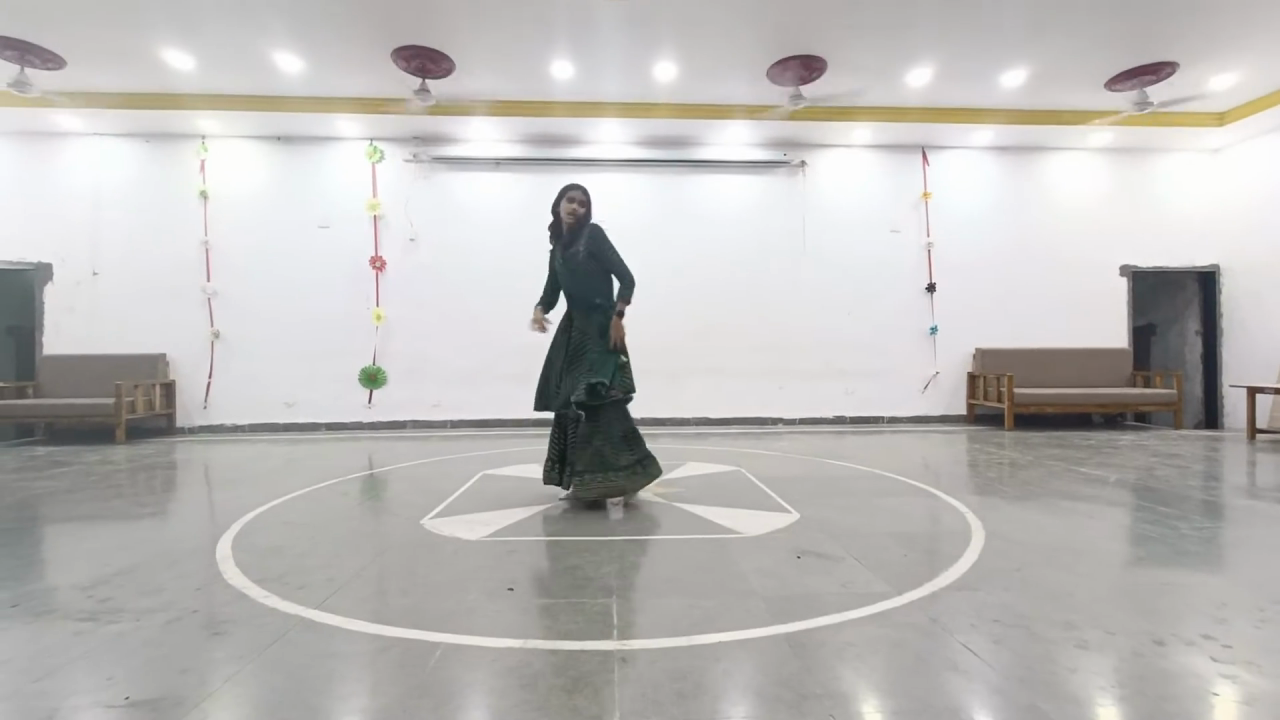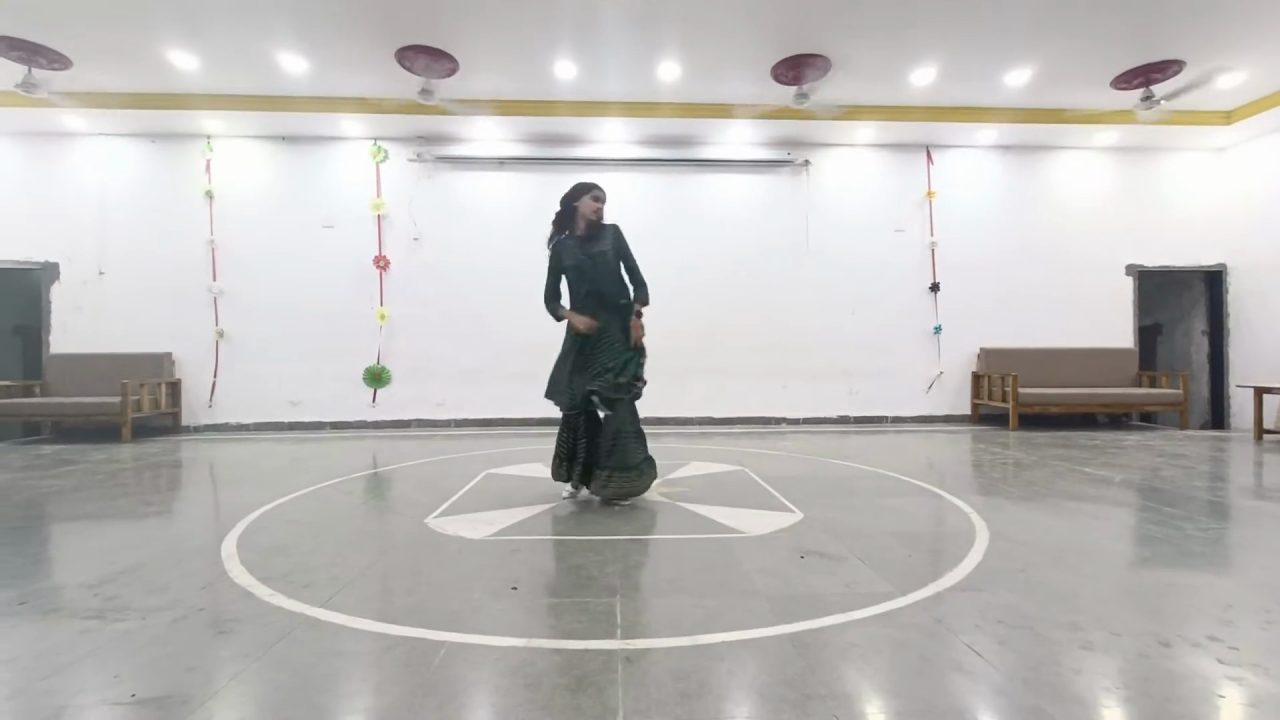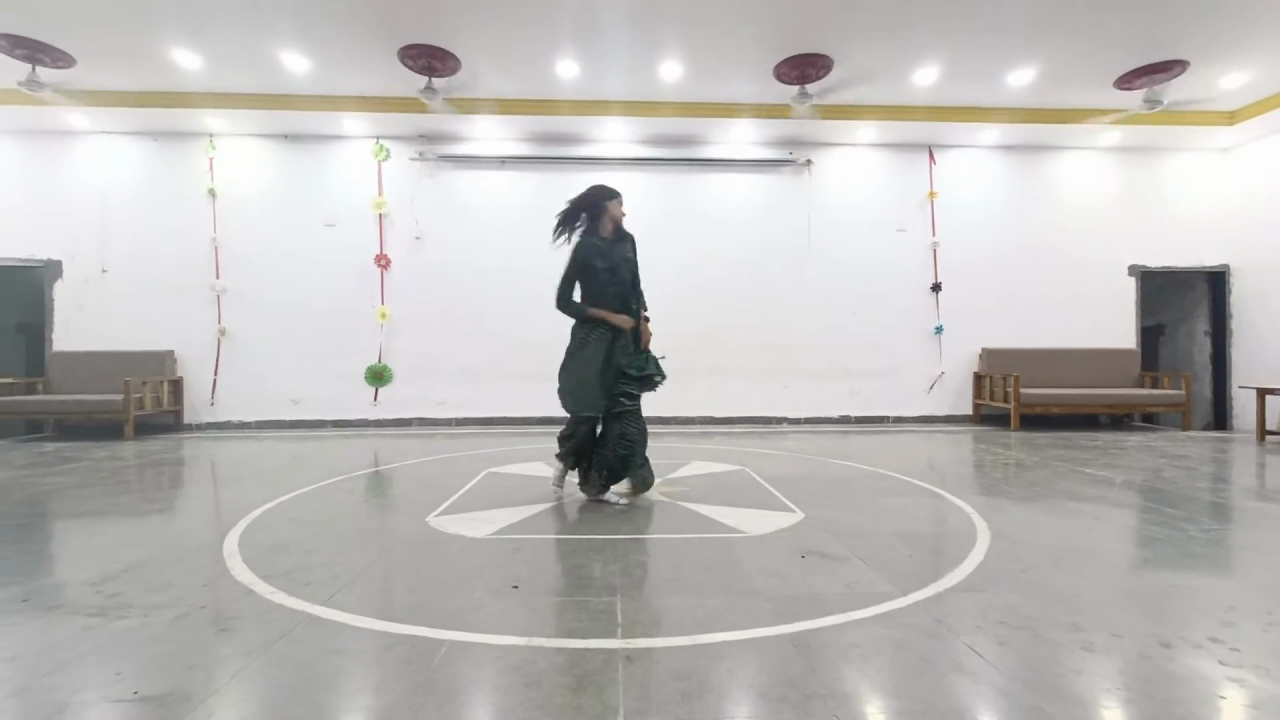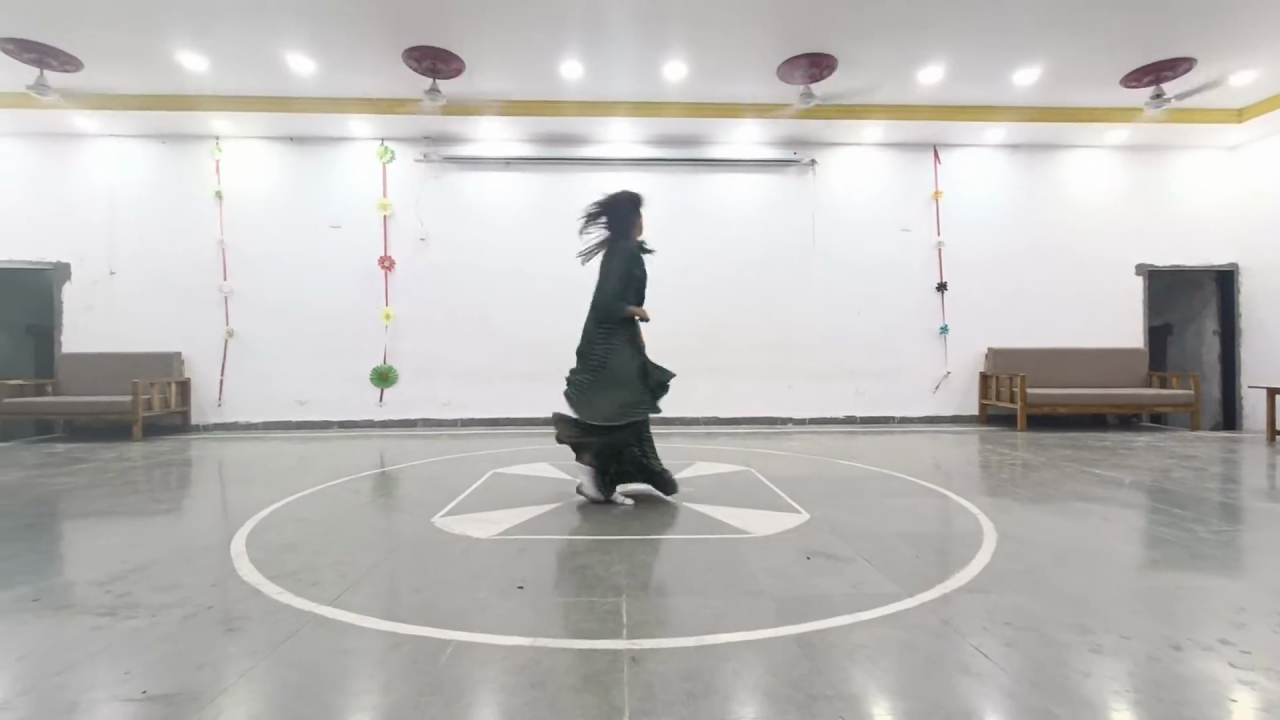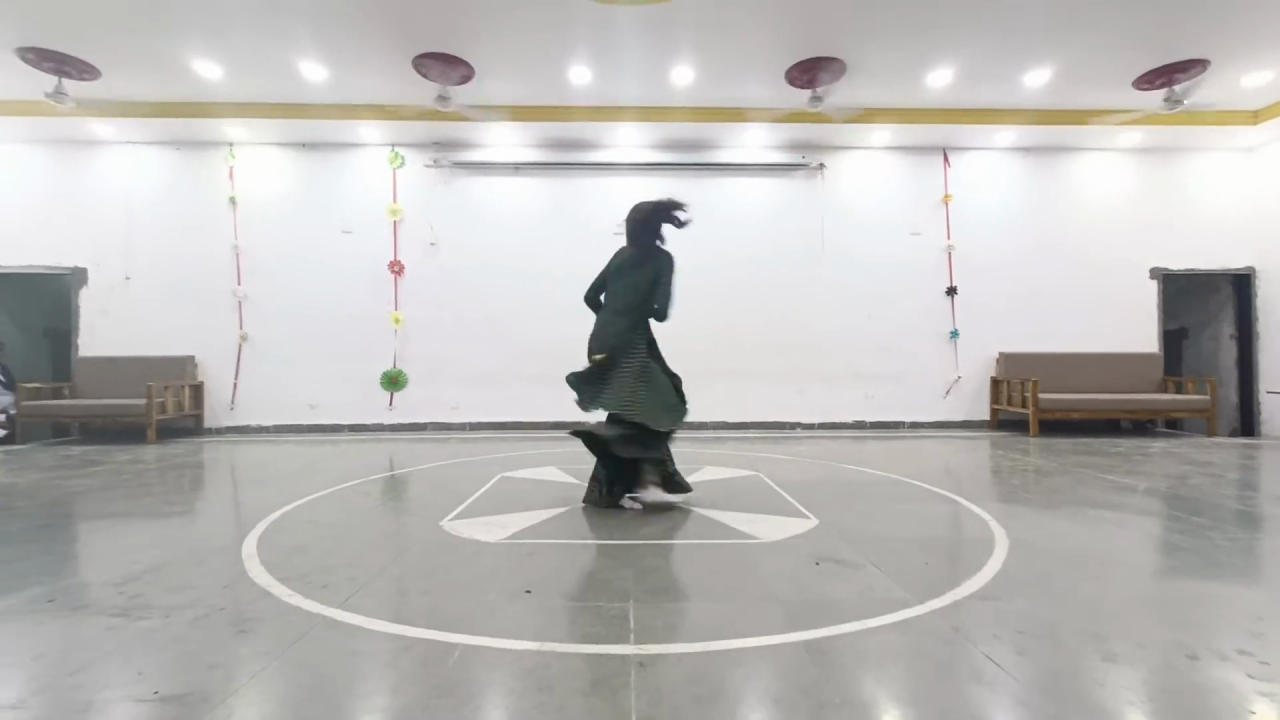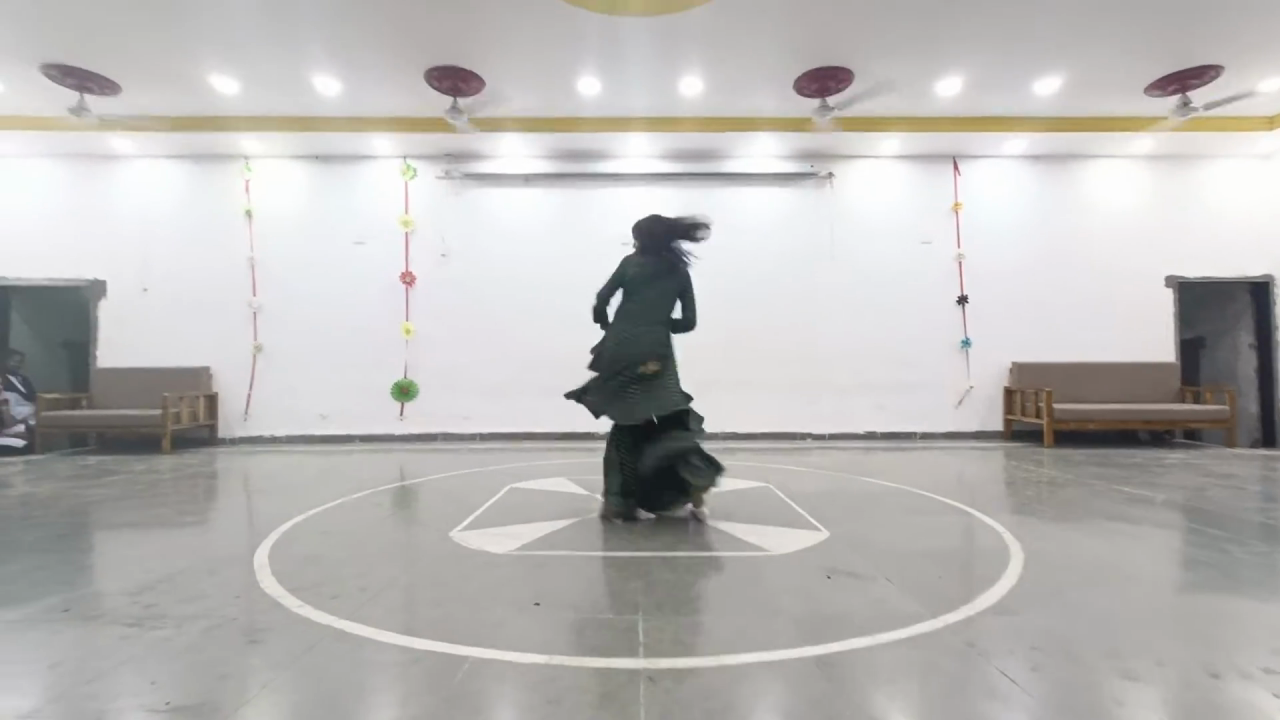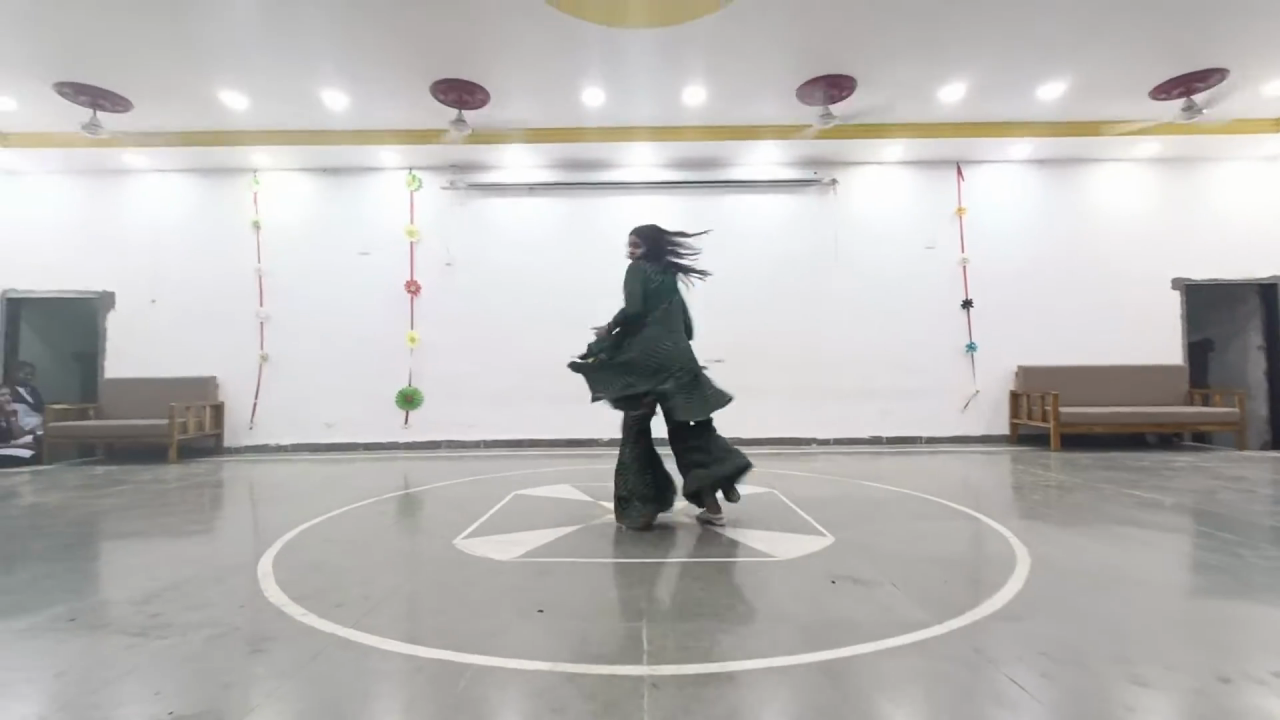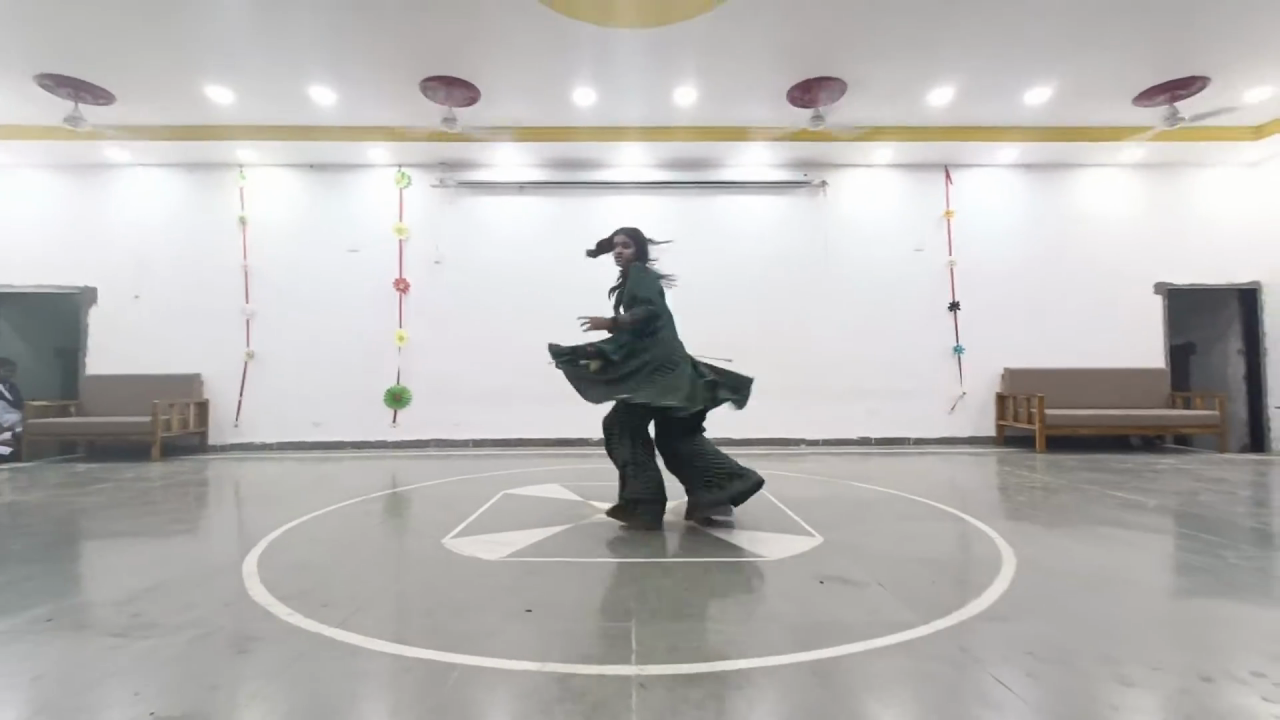
dt=0.1s
person 1, frame 1
left shoulder: (593, 235)
right shoulder: (558, 248)
left elbow: (625, 278)
right elbow: (552, 291)
left wrist: (618, 317)
right wrist: (539, 311)
left hip: (599, 328)
right hip: (572, 329)
left knee: (601, 402)
right knee: (566, 405)
left ankle: (632, 472)
right ankle: (579, 481)
person 1, frame 2
left shoulder: (612, 235)
right shoulder: (561, 246)
left elbow: (637, 280)
right elbow: (550, 297)
left wrist: (637, 318)
right wrist: (570, 315)
left hip: (616, 331)
right hip: (584, 332)
left knee: (619, 404)
right knee: (576, 404)
left ankle: (619, 480)
right ankle: (578, 477)
person 1, frame 3
left shoulder: (627, 242)
right shoulder: (585, 247)
right elbow: (564, 301)
left wrist: (643, 321)
right wrist: (610, 316)
left hip: (624, 337)
right hip: (593, 338)
left knee: (626, 409)
right knee: (588, 408)
left ankle: (599, 482)
right ankle: (566, 460)
person 1, frame 4
left shoulder: (627, 251)
right shoulder: (626, 251)
right elbow: (605, 303)
left wrist: (633, 318)
right wrist: (636, 312)
left hip: (613, 338)
right hip: (608, 340)
left knee: (632, 407)
right knee: (625, 409)
left ankle: (603, 482)
person 1, frame 5
left shoulder: (621, 256)
right shoulder: (661, 259)
left elbow: (591, 297)
right elbow: (661, 313)
left hip: (608, 341)
right hip: (630, 344)
left knee: (625, 413)
right knee: (657, 411)
left ankle: (609, 489)
right ankle: (648, 481)
person 1, frame 6
left shoulder: (630, 263)
right shoulder: (679, 271)
left elbow: (602, 300)
right elbow: (688, 322)
left wrist: (608, 328)
left hip: (621, 351)
right hip: (653, 352)
left knee: (625, 427)
right knee: (670, 424)
left ankle: (622, 503)
right ankle: (693, 497)
person 1, frame 7
left shoulder: (638, 271)
right shoulder: (672, 279)
left elbow: (634, 309)
right elbow: (687, 329)
left wrist: (607, 331)
left hip: (646, 358)
right hip: (678, 359)
left knee: (636, 433)
right knee: (689, 433)
left ankle: (639, 510)
right ankle: (712, 505)
person 1, frame 8
left shoulder: (639, 272)
right shoulder: (634, 281)
left elbow: (652, 310)
left wrist: (611, 322)
left hip: (655, 361)
right hip: (666, 362)
left knee: (624, 428)
right knee: (678, 436)
left ankle: (643, 509)
right ankle: (711, 501)
